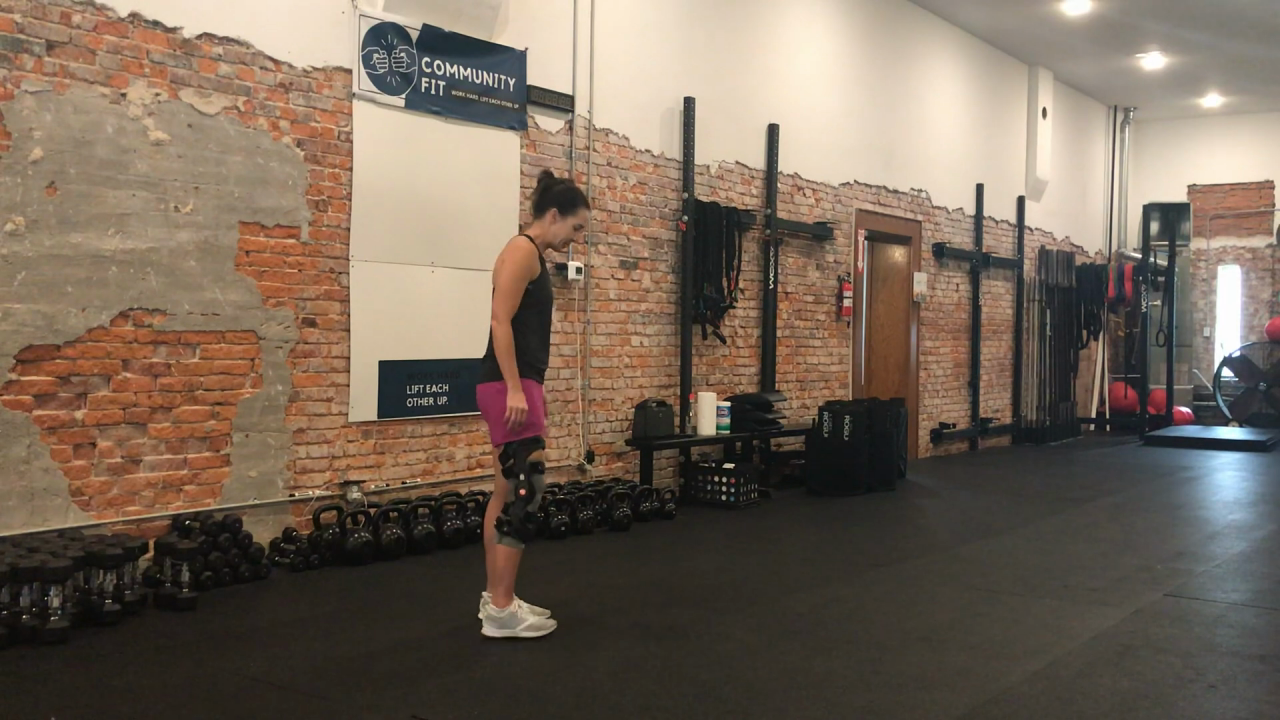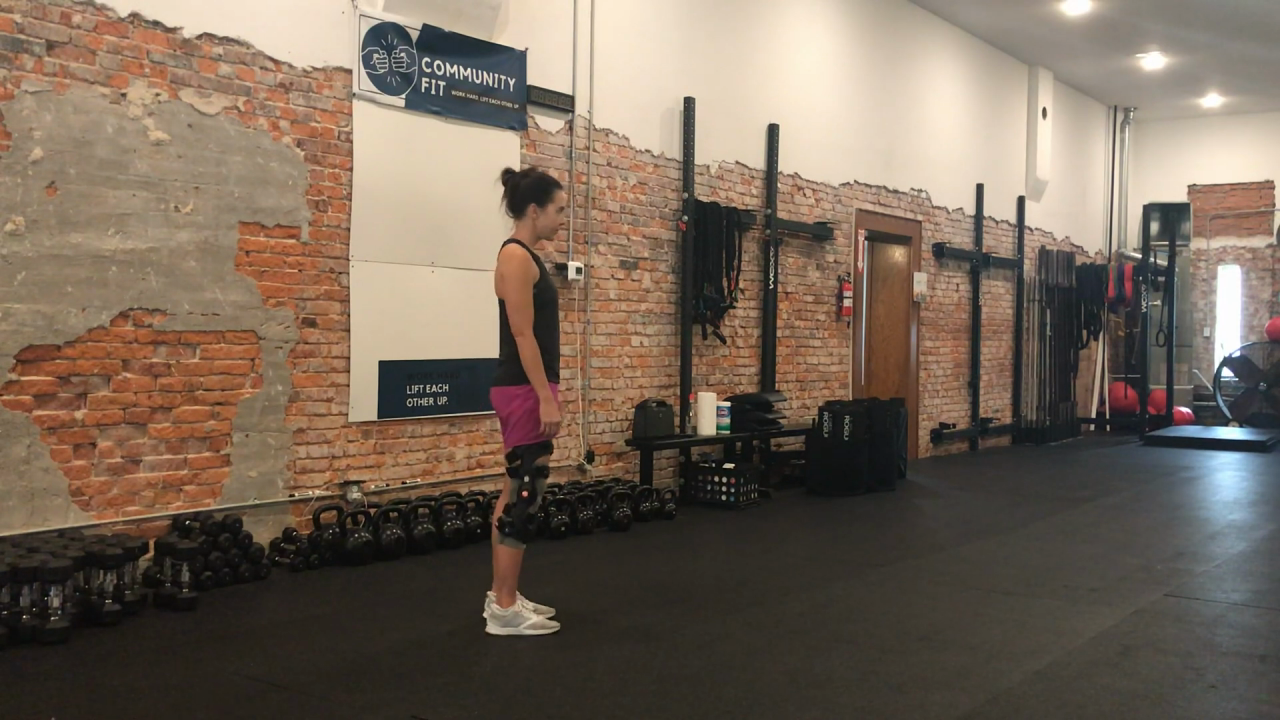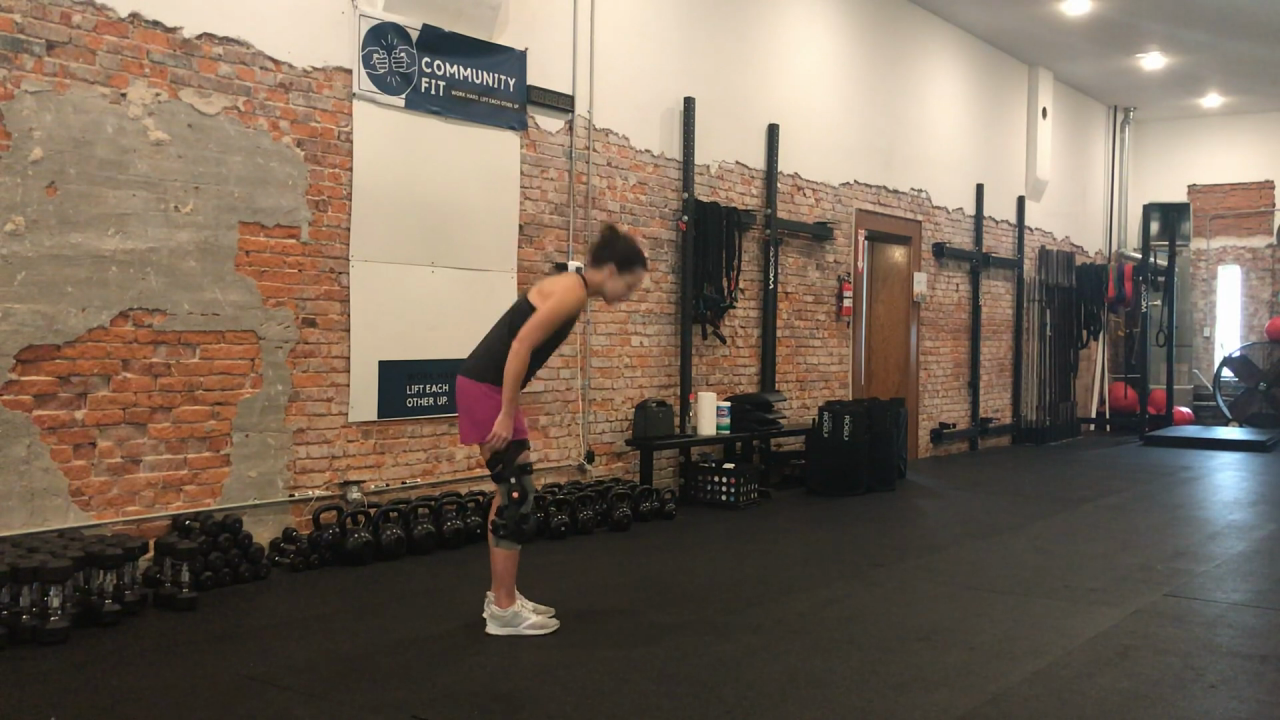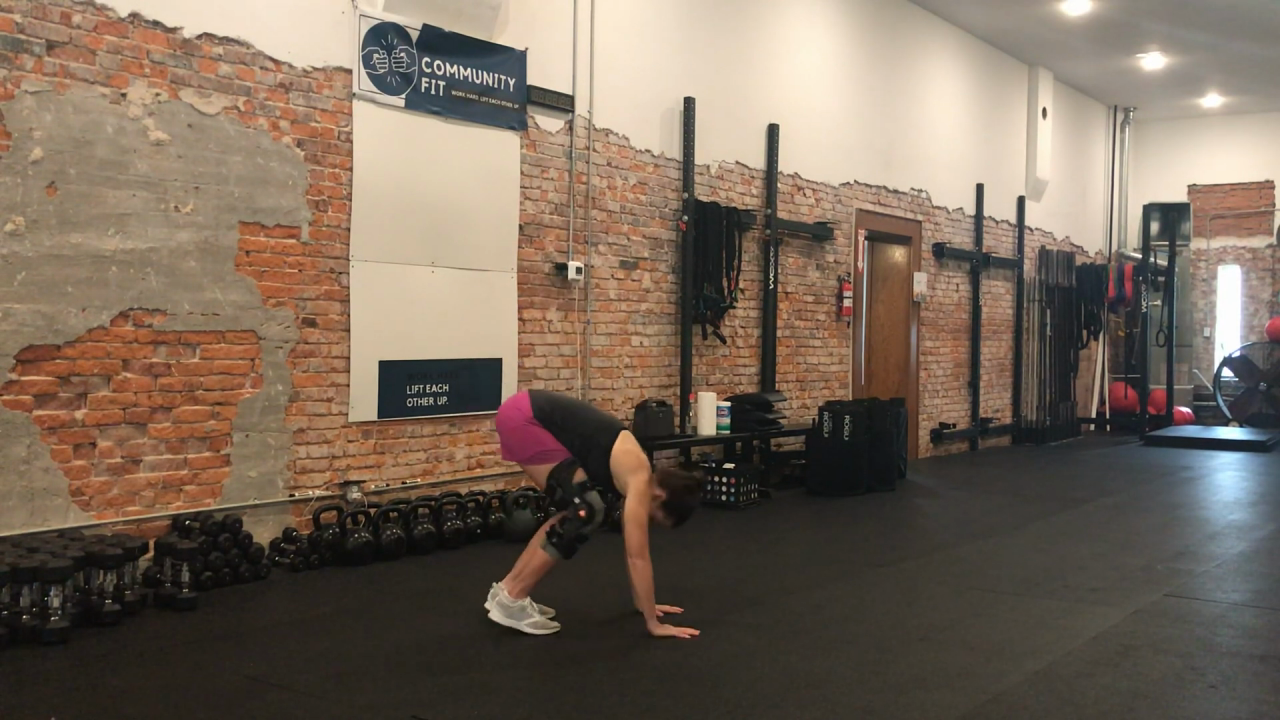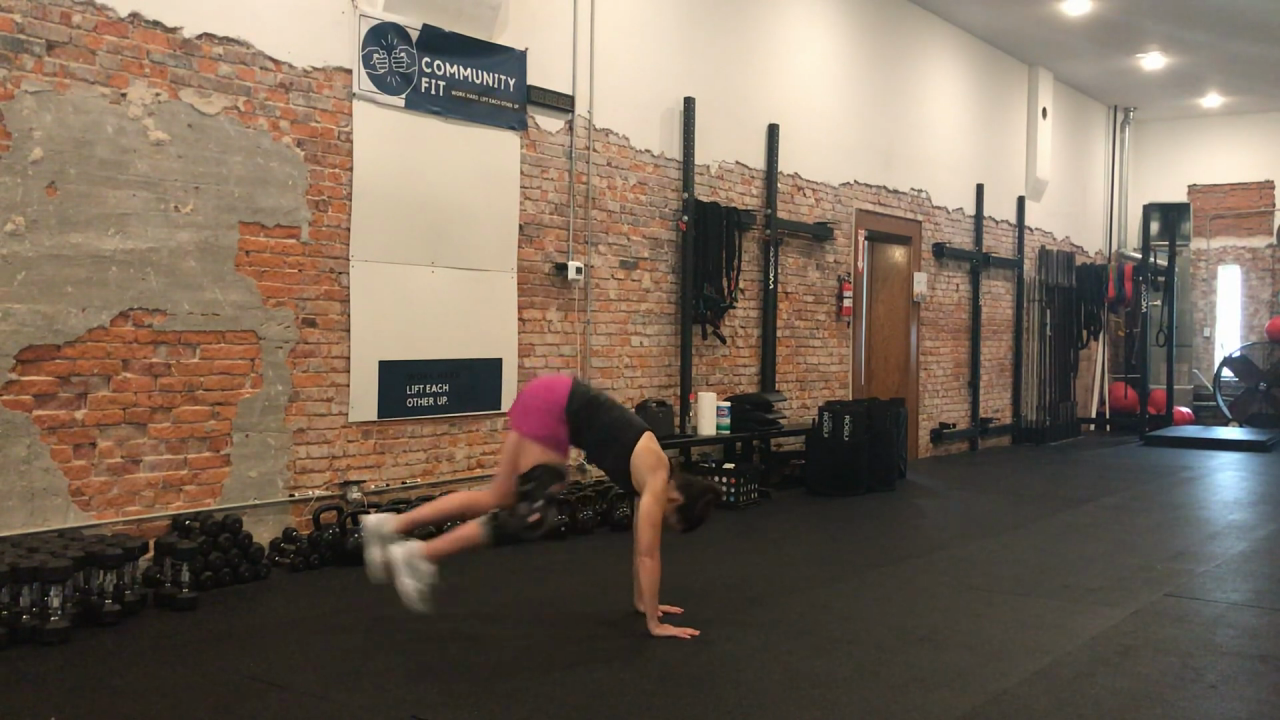
dt=1s
person 1, frame 1
left shoulder: (533, 255)
right shoulder: (523, 250)
right elbow: (500, 322)
left wrist: (530, 386)
right wrist: (516, 389)
left hip: (518, 385)
right hip: (507, 388)
left knee: (507, 492)
right knee: (525, 492)
left ankle: (495, 597)
right ankle: (501, 610)
person 1, frame 2
left shoulder: (526, 256)
right shoulder: (517, 257)
right elbow: (523, 335)
left wrist: (549, 390)
right wrist: (546, 399)
left hip: (527, 388)
right hip: (525, 391)
left knee: (517, 493)
right knee: (525, 495)
left ankle: (503, 596)
right ankle: (505, 610)
person 1, frame 3
left shoulder: (571, 287)
right shoulder: (573, 292)
right elbow: (520, 346)
left wrist: (510, 413)
right wrist: (506, 416)
left hip: (485, 384)
right hip: (485, 388)
left knee: (512, 491)
right knee: (516, 494)
left ankle: (502, 597)
right ankle: (504, 610)
person 1, frame 4
left shoulder: (635, 473)
right shoulder: (639, 479)
left elbow: (633, 549)
right elbow: (637, 555)
left wrist: (642, 602)
right wrist: (653, 623)
left hip: (528, 416)
right hip: (524, 417)
left knee: (576, 515)
right knee: (585, 511)
left ankle: (508, 589)
right ankle: (511, 599)
person 1, frame 5
left shoulder: (656, 471)
right shoulder: (657, 483)
left elbow: (642, 546)
right elbow: (647, 553)
left wrist: (642, 600)
right wrist: (654, 623)
left hip: (556, 398)
right hip: (554, 402)
left knee: (502, 497)
right knee: (534, 513)
left ankle: (388, 525)
right ankle: (421, 556)
